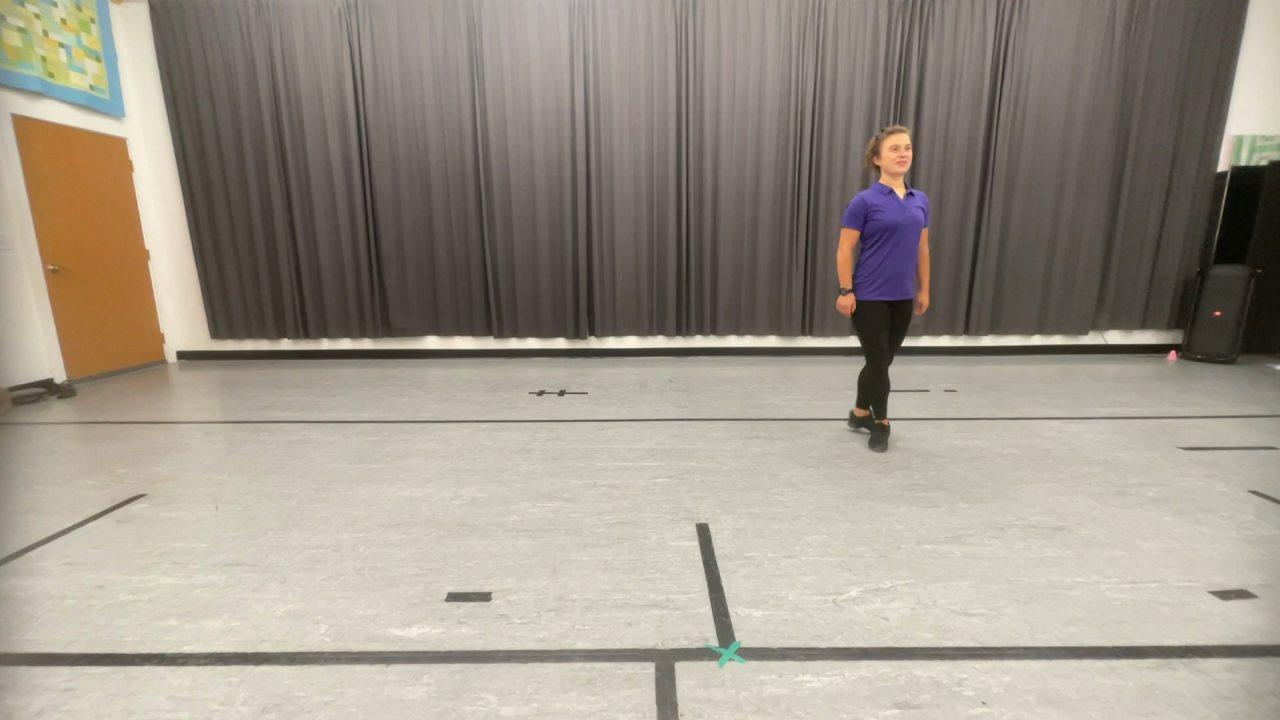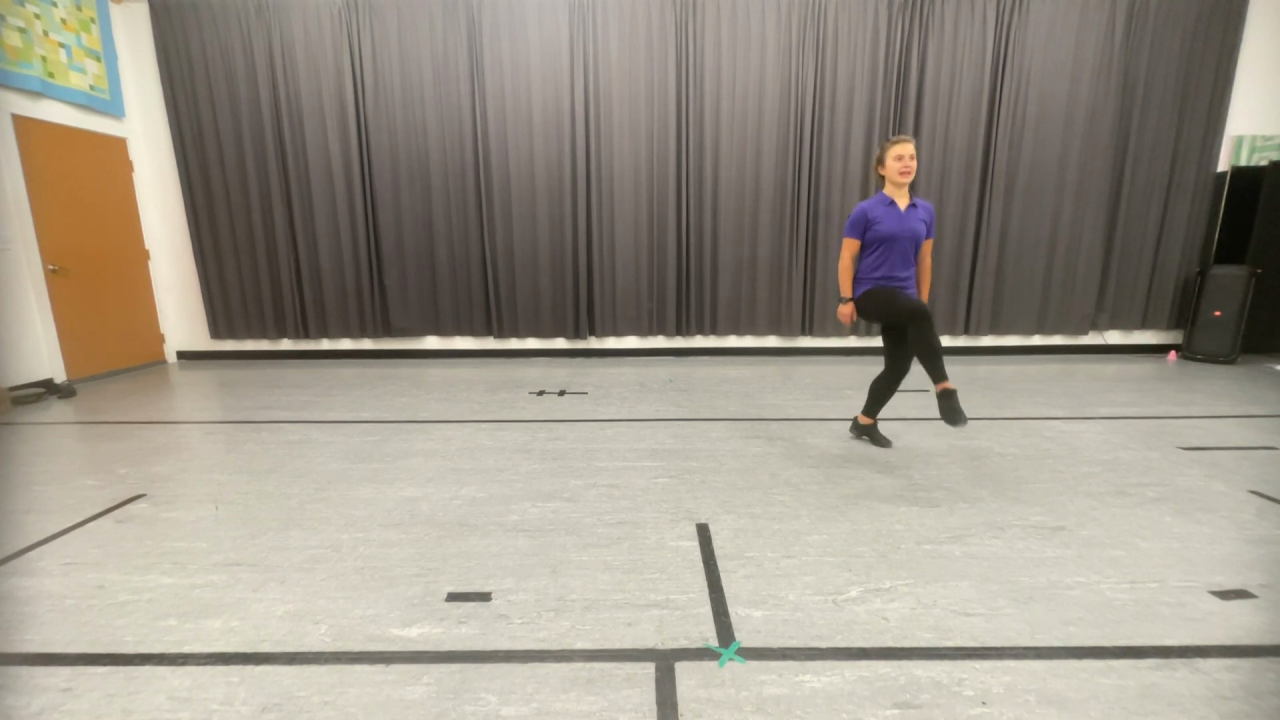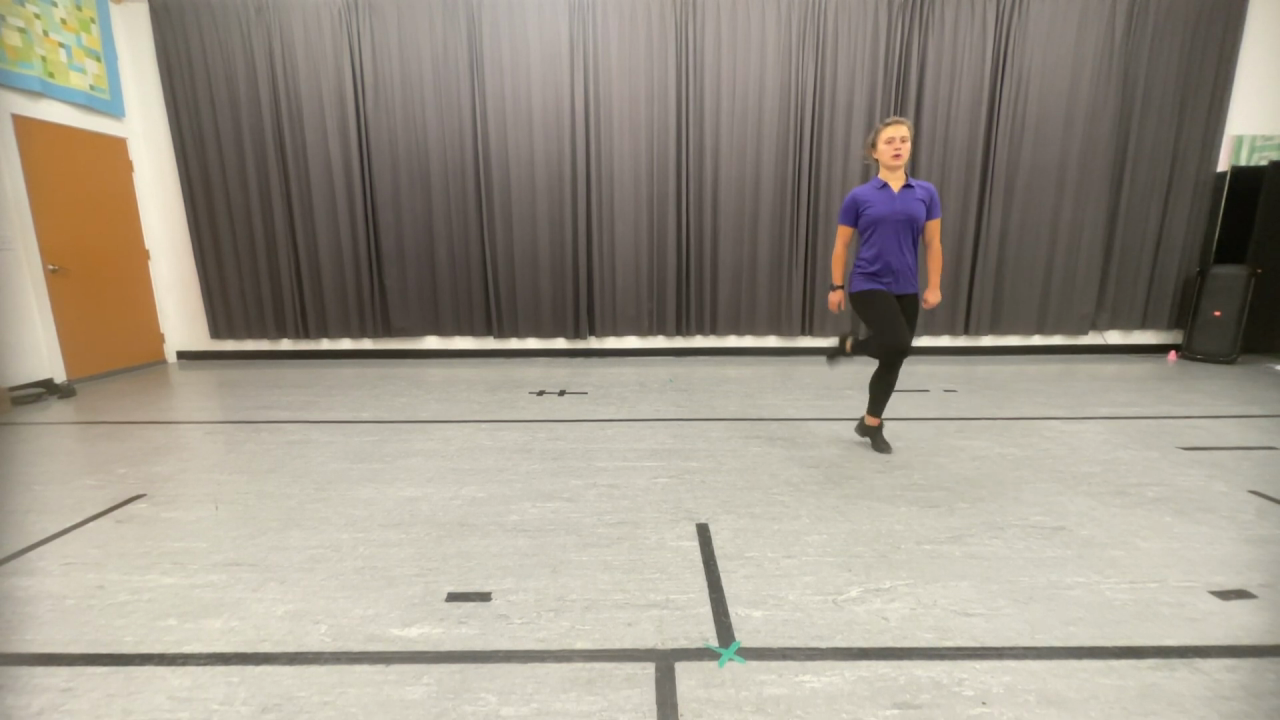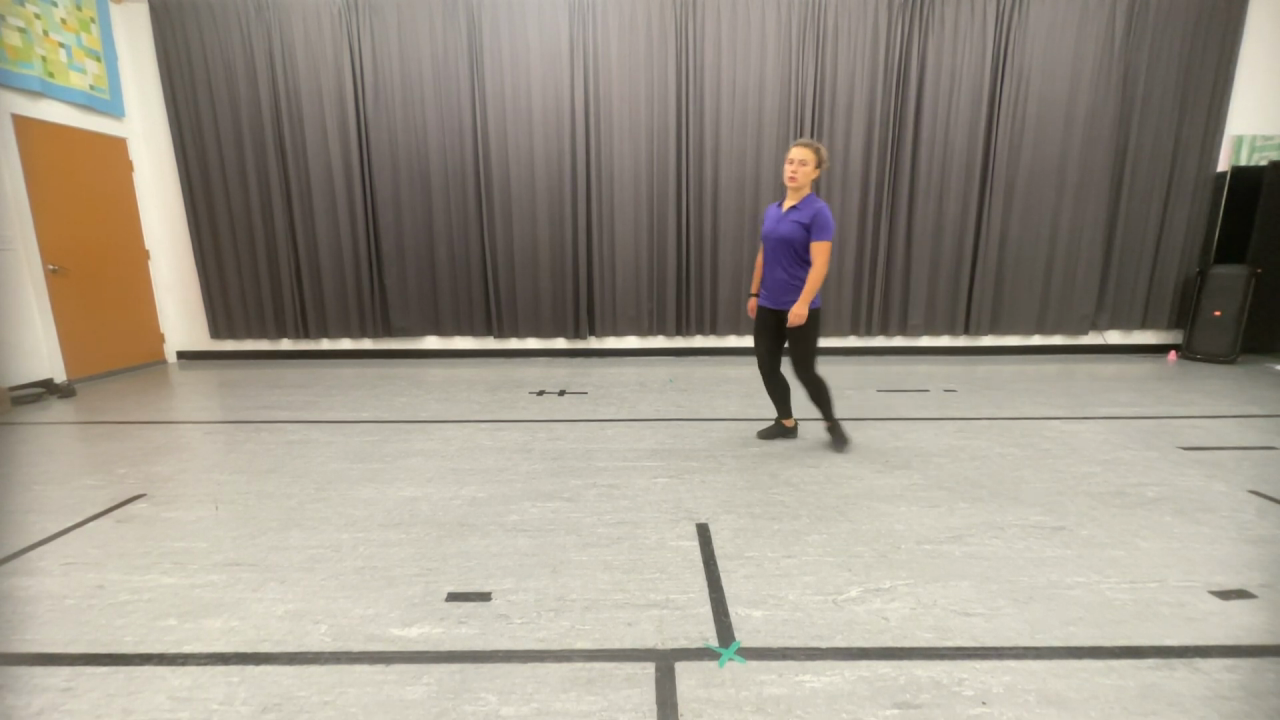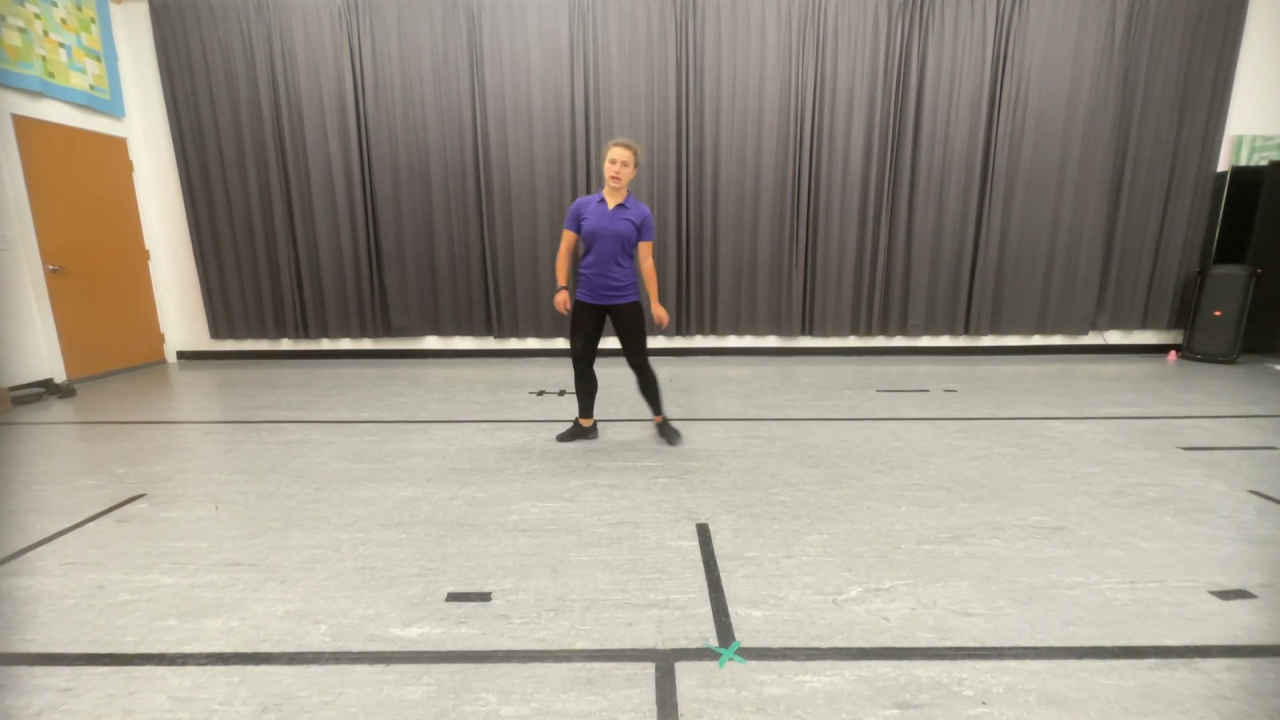
dt=1s
person 1, frame 1
left shoulder: (920, 201)
right shoulder: (865, 201)
left elbow: (922, 249)
right elbow: (845, 249)
left wrist: (923, 290)
right wrist: (845, 291)
left hip: (902, 296)
right hip: (869, 296)
left knee: (884, 359)
right knee: (877, 358)
left ankle: (861, 412)
right ankle: (881, 423)
person 1, frame 2
left shoulder: (925, 212)
right shoulder: (866, 211)
left elbow: (924, 259)
right elbow: (847, 259)
left wrist: (923, 299)
right wrist: (846, 300)
left hip: (901, 297)
right hip: (871, 294)
left knee: (898, 366)
right knee: (921, 316)
left ankle: (864, 422)
right ankle: (945, 389)
person 1, frame 3
left shoulder: (926, 193)
right shoulder: (859, 196)
left elbow: (933, 243)
right elbow: (842, 245)
left wrist: (933, 286)
right wrist: (837, 287)
left hip: (906, 291)
right hip: (868, 286)
left knee: (894, 360)
right knee: (897, 345)
left ankle: (871, 422)
right ankle: (850, 345)
person 1, frame 4
left shoulder: (817, 212)
right shoulder: (771, 211)
left elbow: (820, 265)
left wrist: (802, 305)
right wrist: (754, 293)
left hip: (799, 306)
right hip: (770, 304)
left knee: (804, 370)
right knee: (766, 366)
left ankle: (833, 423)
right ankle: (786, 422)
person 1, frame 5
left shoulder: (640, 213)
right shoulder: (582, 206)
left elbow: (646, 261)
right elbow: (566, 250)
left wrist: (655, 302)
right wrist: (562, 288)
left hip: (625, 300)
right hip: (587, 299)
left knee: (639, 362)
right knee: (581, 361)
left ankle: (661, 419)
right ankle: (585, 422)
